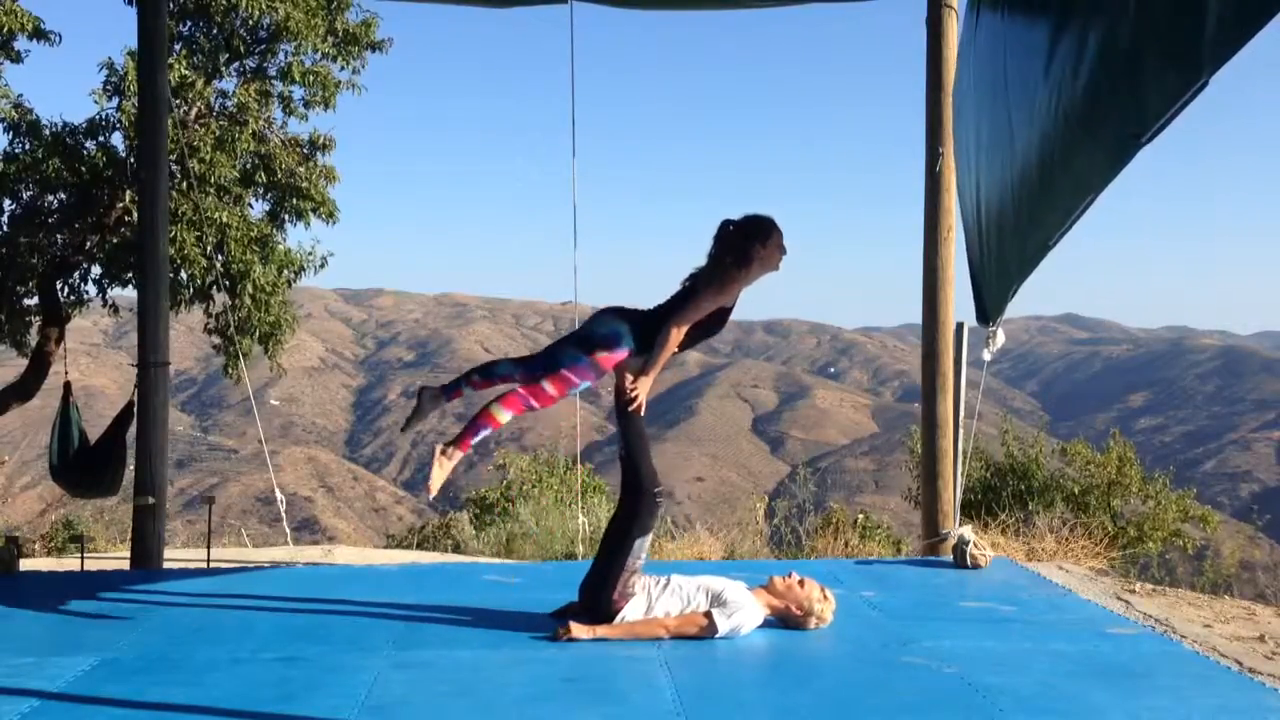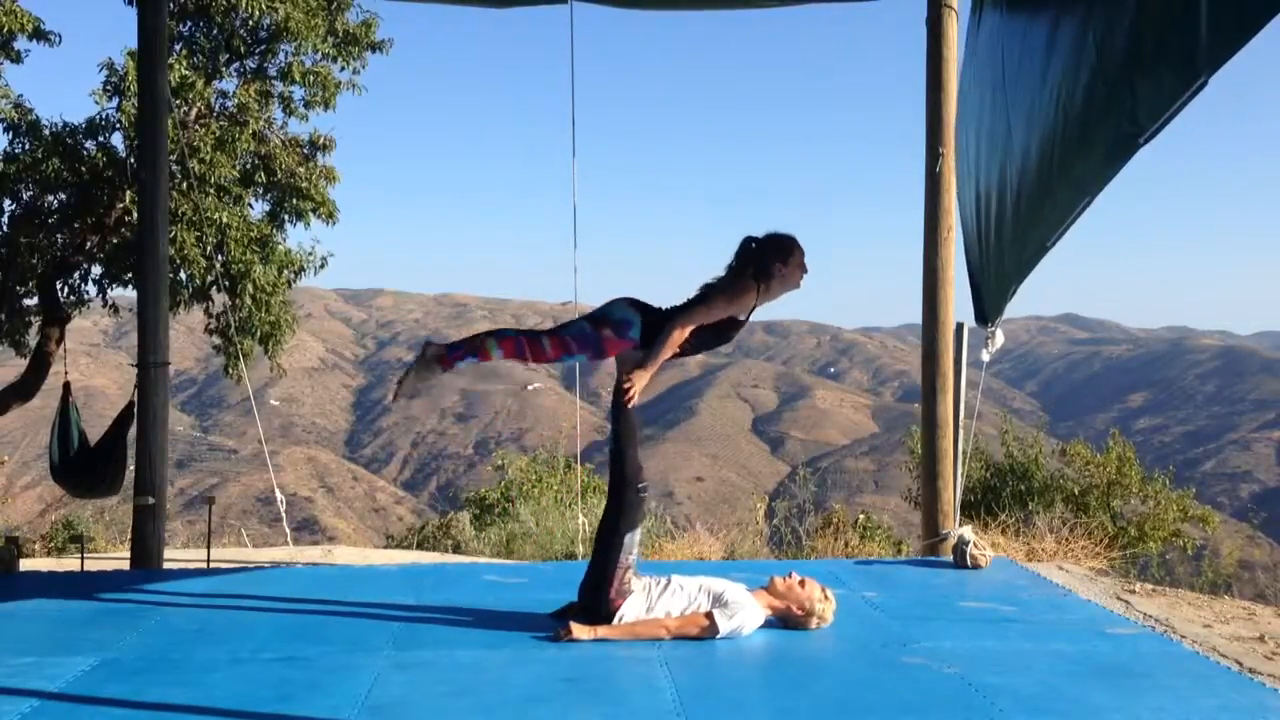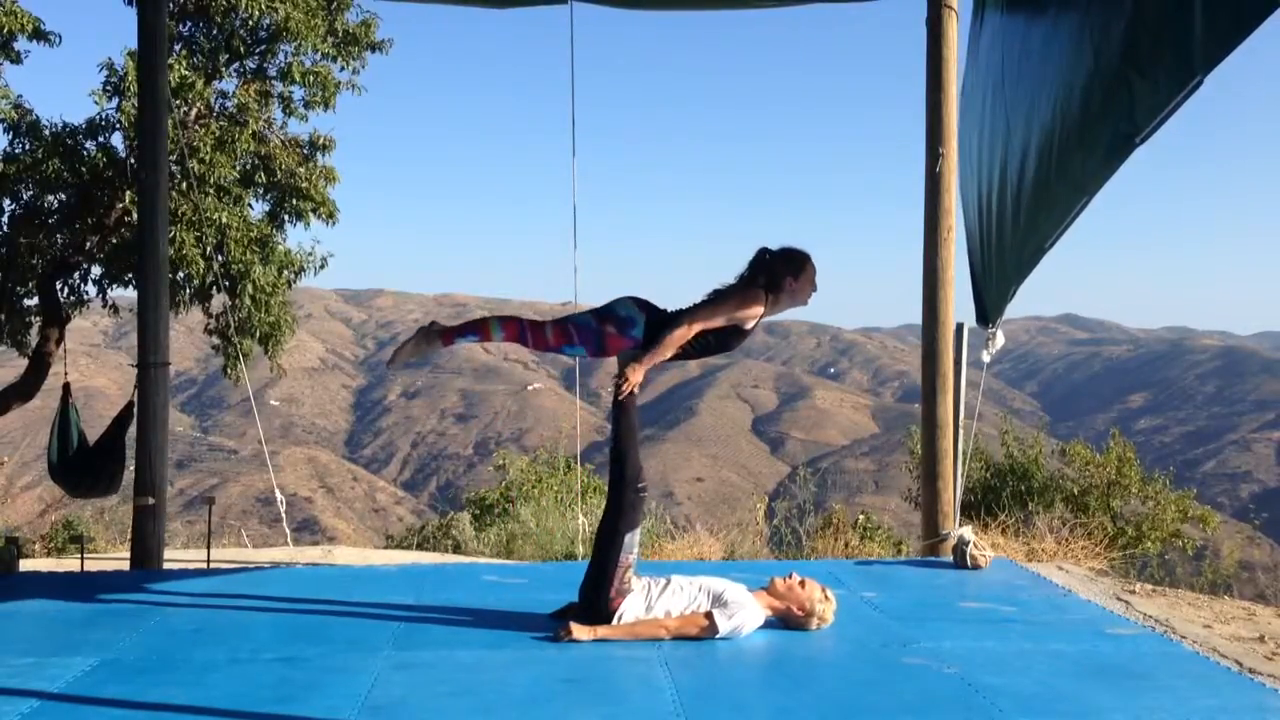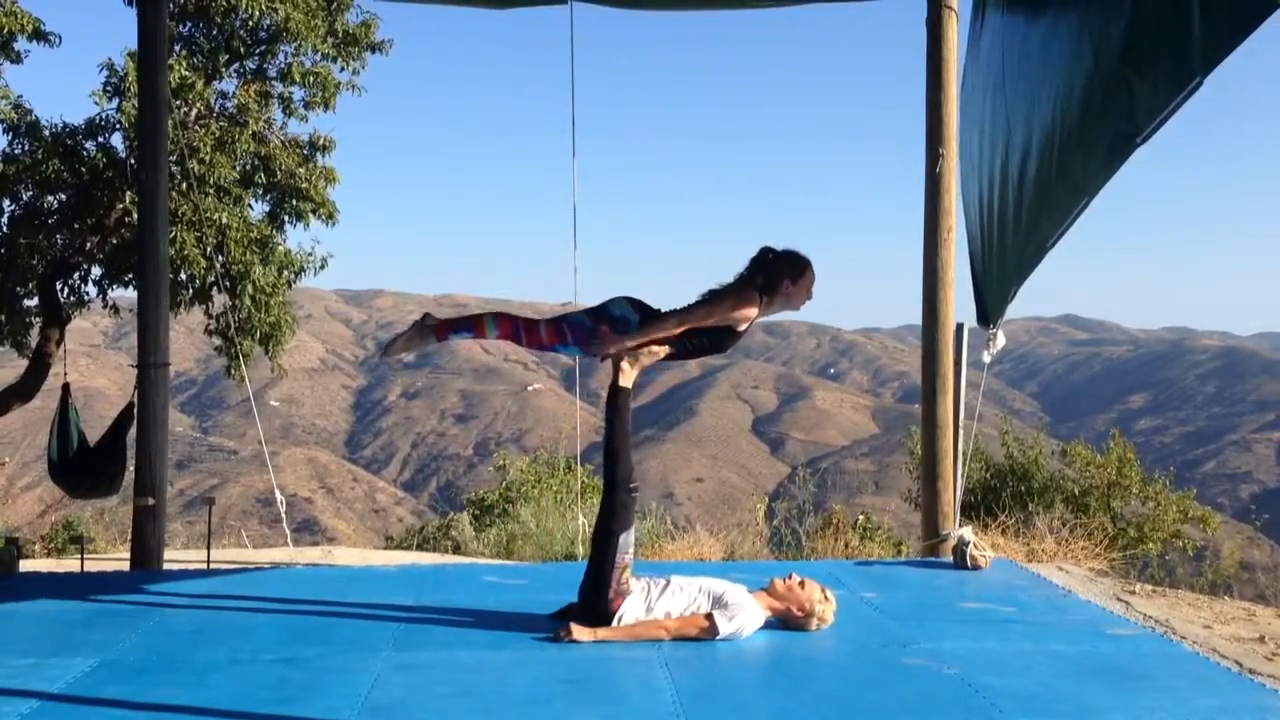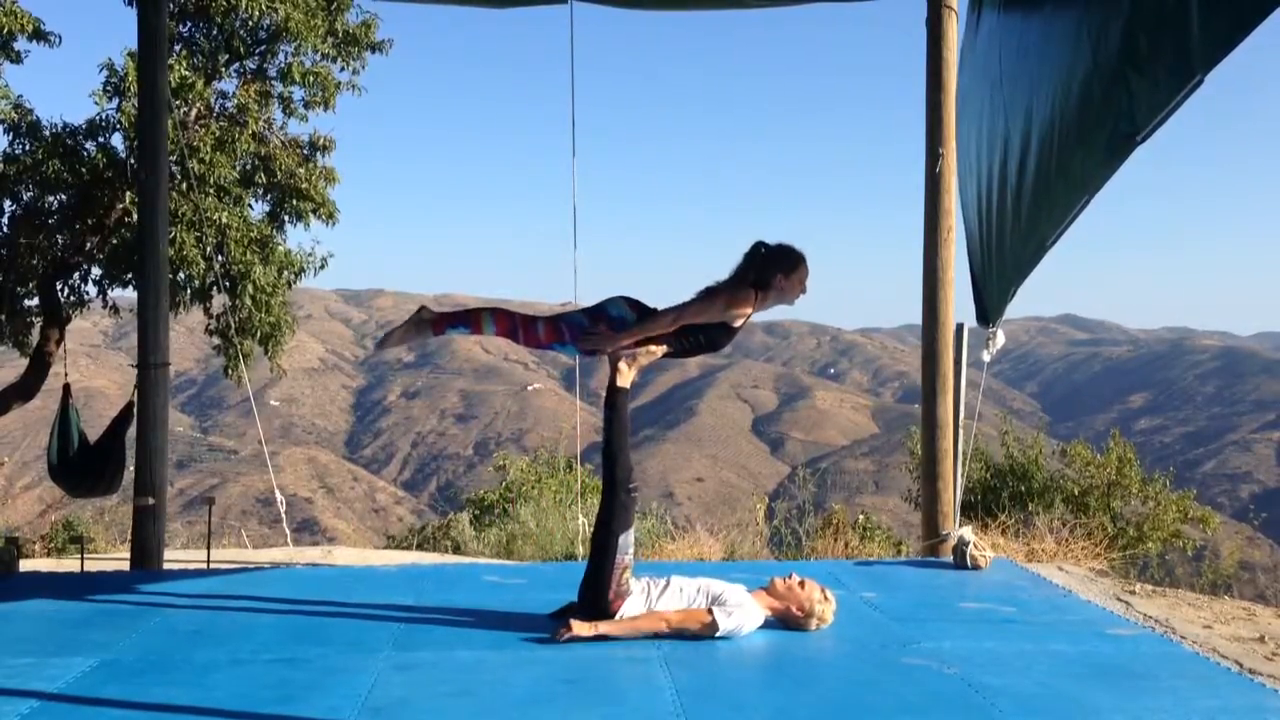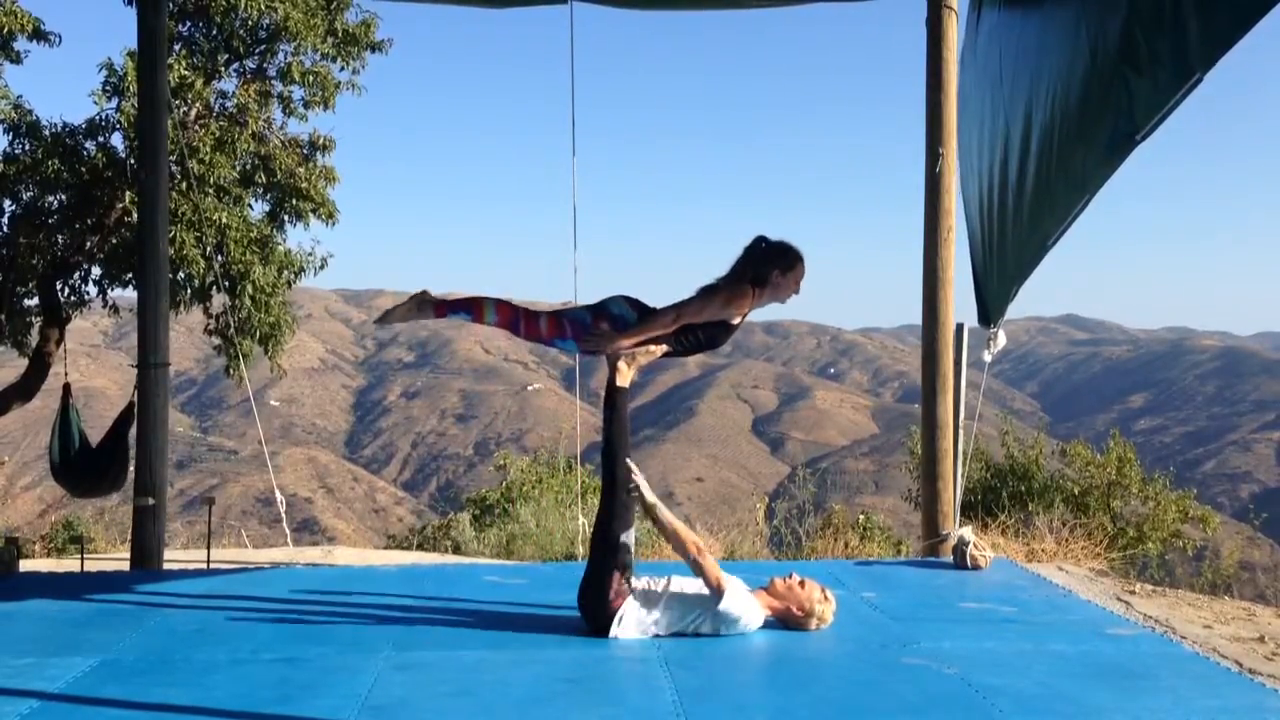
dt=0.4s
person 1, frame 1
left shoulder: (722, 274)
right shoulder: (730, 283)
right elbow: (677, 326)
left wrist: (640, 362)
right wrist: (648, 377)
left hip: (616, 328)
right hip: (616, 337)
left knee: (526, 370)
right knee: (537, 391)
left ankle: (438, 395)
right ankle: (453, 451)
person 1, frame 2
left shoulder: (742, 289)
right shoulder: (745, 295)
right elbow: (682, 326)
left wrist: (642, 361)
right wrist: (646, 373)
left hip: (629, 324)
right hip: (626, 328)
left knee: (536, 343)
right knee: (533, 347)
left ankle: (442, 352)
right ankle: (436, 365)
person 1, frame 3
left shoulder: (750, 301)
right shoulder: (752, 306)
right elbow: (688, 326)
left wrist: (641, 360)
right wrist: (642, 365)
left hip: (635, 325)
right hip: (631, 329)
left knee: (539, 333)
right knee: (536, 334)
left ankle: (441, 334)
right ankle: (439, 338)
person 1, frame 4
left shoulder: (744, 299)
right shoulder: (746, 307)
right elbow: (683, 321)
left wrist: (628, 342)
right wrist: (626, 345)
left hip: (629, 323)
right hip: (626, 326)
left knee: (533, 331)
right knee: (529, 333)
left ankle: (437, 325)
right ankle: (431, 333)
person 1, frame 5
left shoulder: (739, 296)
right shoulder: (742, 303)
right elbow: (678, 316)
left wrist: (624, 339)
right wrist: (622, 341)
left hip: (626, 322)
right hip: (624, 326)
left knee: (530, 329)
right knee: (527, 330)
left ankle: (435, 320)
right ankle: (427, 327)
person 1, frame 6
left shoulder: (736, 293)
right shoulder: (740, 299)
right elbow: (678, 316)
left wrist: (626, 341)
right wrist: (624, 341)
left hip: (626, 323)
right hip: (624, 324)
left knee: (529, 324)
right knee: (526, 322)
left ankle: (432, 307)
right ankle: (428, 309)
person 2, frame 1
left shoulder: (744, 615)
right shoulder: (743, 596)
left elbow: (668, 627)
left wrist: (594, 632)
left hip: (613, 608)
right hip: (616, 602)
left knee: (646, 495)
left ankle: (627, 398)
person 2, frame 2
left shoulder: (745, 616)
right shoulder: (743, 600)
left elbow: (669, 628)
left wrist: (595, 632)
left hip: (614, 606)
right hip: (616, 602)
left knee: (630, 493)
left ankle: (626, 390)
person 2, frame 3
left shoulder: (745, 615)
right shoulder: (744, 600)
left elbow: (668, 627)
left wrist: (594, 632)
left hip: (614, 606)
right hip: (618, 602)
left knee: (629, 492)
person 2, frame 4
left shoulder: (745, 617)
right shoulder: (743, 600)
left elbow: (668, 629)
left wrist: (594, 633)
left hip: (613, 611)
right hip: (619, 602)
left knee: (621, 498)
left ankle: (624, 380)
person 2, frame 5
left shoulder: (744, 616)
right shoulder: (743, 600)
left elbow: (668, 622)
left wrist: (594, 627)
left hip: (613, 610)
right hip: (617, 606)
left knee: (620, 498)
left ankle: (621, 379)
person 2, frame 6
left shoulder: (744, 613)
right shoulder: (741, 598)
left elbow: (698, 553)
right elbow: (697, 556)
left wrist: (652, 501)
right wrist: (651, 503)
left hip: (611, 612)
right hip: (617, 608)
left knee: (620, 499)
left ankle: (621, 378)
